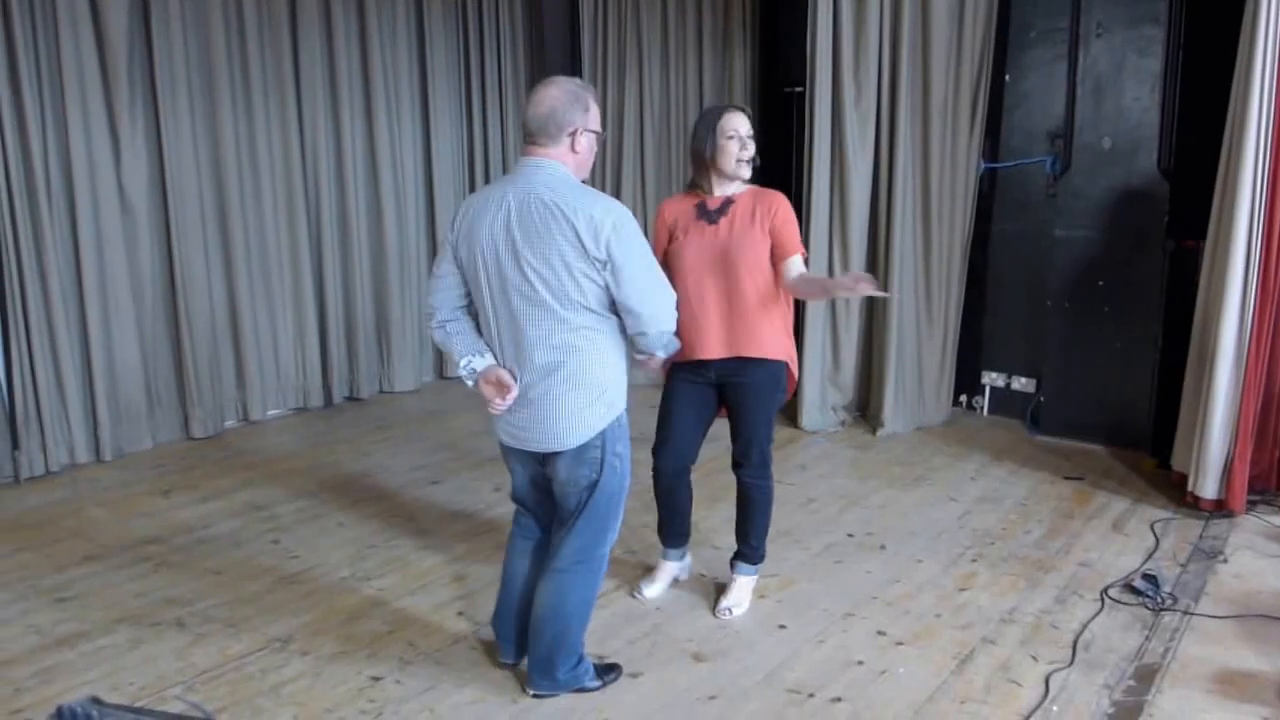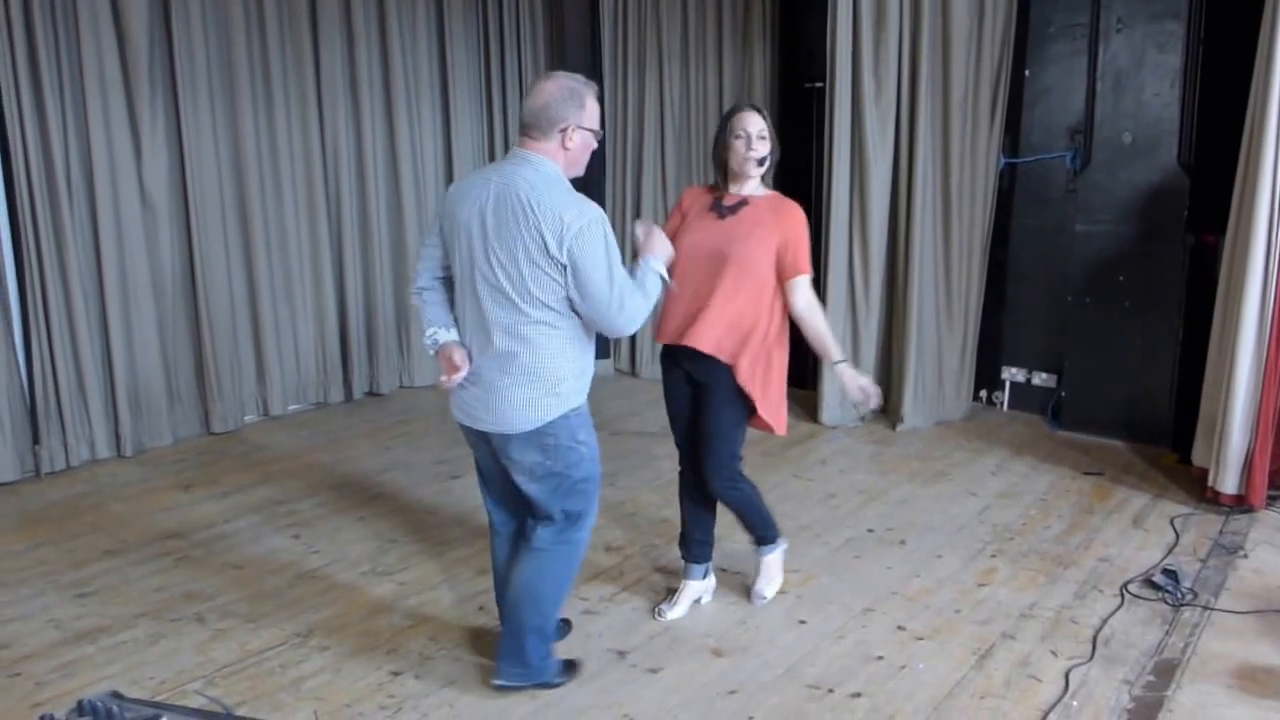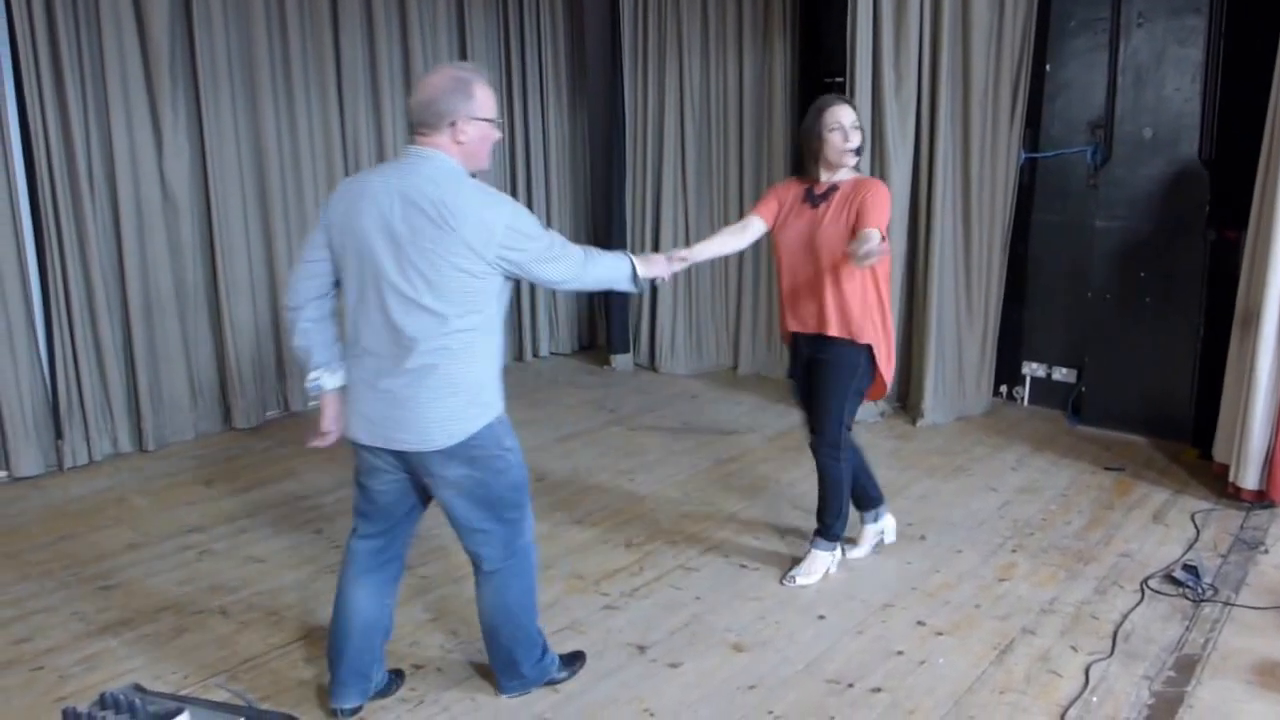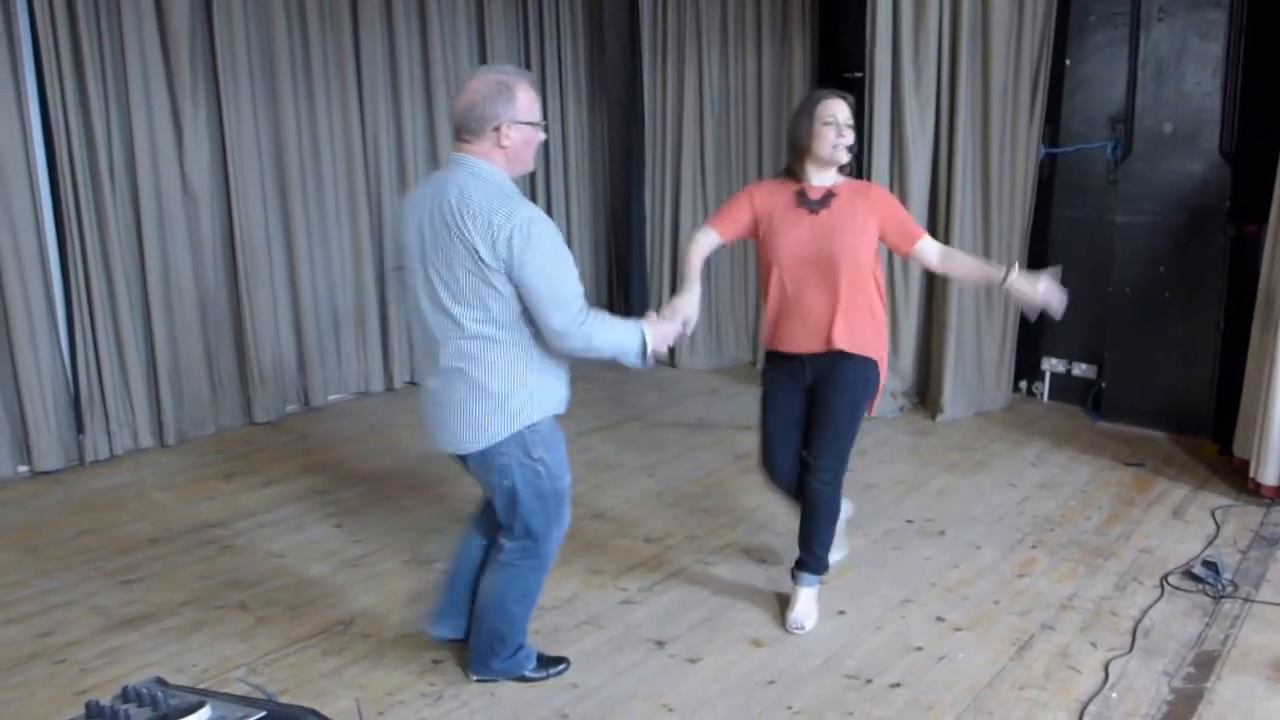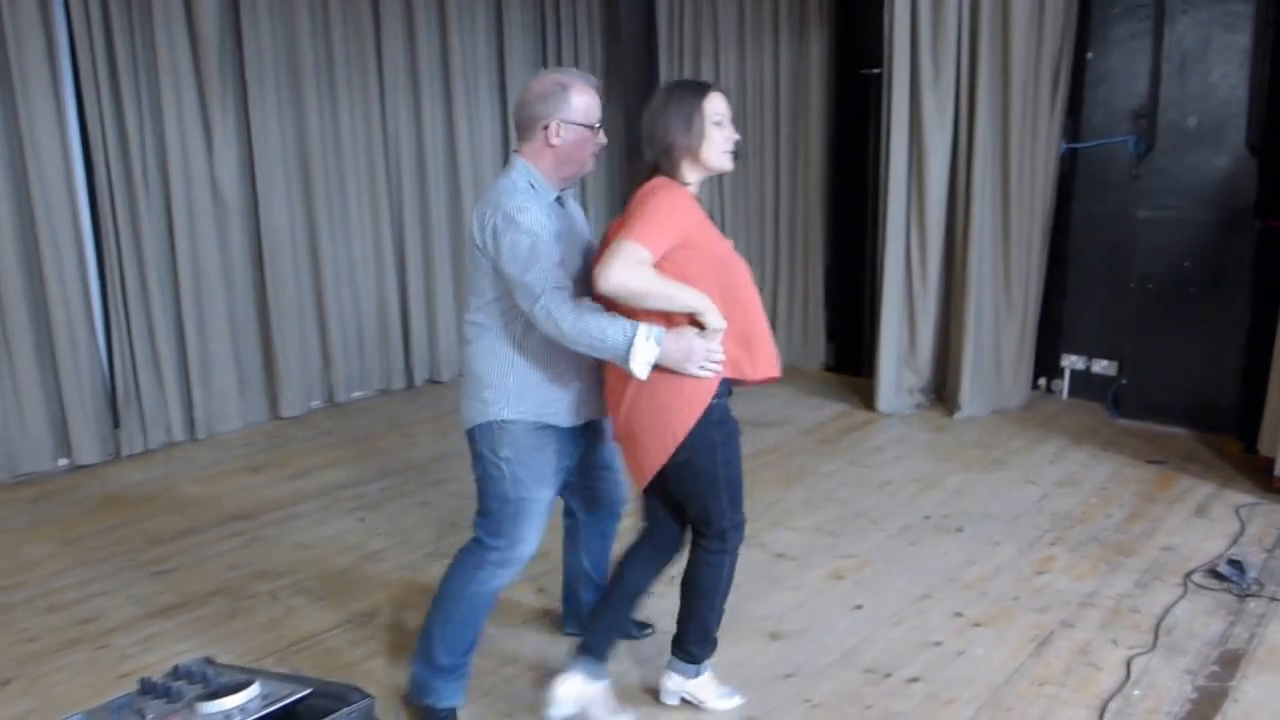
dt=0.7s
person 1, frame 1
left shoulder: (474, 210)
right shoulder: (599, 214)
left elbow: (444, 313)
right elbow: (653, 318)
left wrist: (482, 367)
right wrist: (661, 346)
left hip: (515, 417)
right hip: (586, 416)
left knee: (533, 523)
right knee: (581, 543)
left ankle: (510, 640)
right ankle: (555, 669)
person 1, frame 2
left shoulder: (464, 192)
right shoulder: (573, 214)
left elbow: (429, 280)
right elbow: (617, 318)
left wrist: (446, 340)
right wrist: (653, 263)
left hip: (474, 400)
right hip: (542, 407)
left knee: (512, 521)
right knee: (563, 524)
left ankle: (525, 623)
right ankle: (523, 659)
person 1, frame 3
left shoulder: (349, 196)
right shoulder: (485, 211)
left elbow: (305, 301)
right elbow: (566, 265)
left wrist: (330, 383)
right wrist: (636, 267)
left hip: (379, 419)
right hip: (458, 420)
left knee: (375, 543)
right knee: (503, 541)
right ankle: (523, 665)
person 1, frame 4
left shoulder: (422, 199)
right shoulder: (514, 216)
right elbow: (569, 326)
right wrist: (644, 336)
left hip: (456, 398)
right hip: (508, 409)
left knee: (507, 507)
right knee: (535, 529)
left ankle: (455, 615)
right ankle: (498, 653)
person 1, frame 5
left shoulder: (560, 199)
right shoulder: (514, 207)
left elbow: (588, 283)
right elbow: (555, 311)
right wrist: (654, 343)
left hip: (570, 401)
right hip: (516, 411)
left knee: (601, 503)
right knee: (505, 544)
left ankle: (588, 610)
person 2, frame 1
left shoulder: (771, 205)
right shoulder: (673, 211)
left elbow: (794, 279)
left wrist: (837, 285)
left hip: (756, 359)
right hip: (693, 361)
left knee: (751, 466)
right knee: (669, 461)
left ankle: (746, 570)
right ankle: (674, 555)
person 2, frame 2
left shoulder: (785, 215)
right shoulder: (691, 203)
left elbow: (801, 299)
right elbow: (661, 270)
left wrist: (839, 363)
left hip: (734, 359)
right hip: (679, 353)
left knee: (718, 470)
right knee: (691, 466)
left ankle: (769, 548)
right ankle: (697, 574)
person 2, frame 3
left shoulder: (870, 192)
right shoulder: (787, 194)
left elbow: (868, 242)
right elbow: (741, 235)
left wrist: (870, 246)
right wrist: (682, 256)
left hip: (851, 336)
right hip: (804, 335)
left knee: (828, 438)
right knee: (829, 436)
left ankle: (827, 545)
right ankle: (875, 515)
person 2, frame 4
left shoulder: (869, 200)
right shoulder: (764, 197)
left elbow: (934, 254)
right elbow: (702, 239)
left wrist: (1007, 277)
right wrist: (688, 287)
left hip: (848, 355)
right hip: (785, 356)
left knee: (823, 470)
right knee: (780, 464)
left ankle: (807, 581)
right ankle: (833, 512)
person 2, frame 5
left shoulder: (674, 204)
right shoulder: (668, 200)
right elbow: (614, 276)
left wrist: (713, 295)
right wrist: (700, 303)
left hip: (668, 398)
right hip: (686, 399)
left knee: (664, 530)
right knee: (721, 532)
